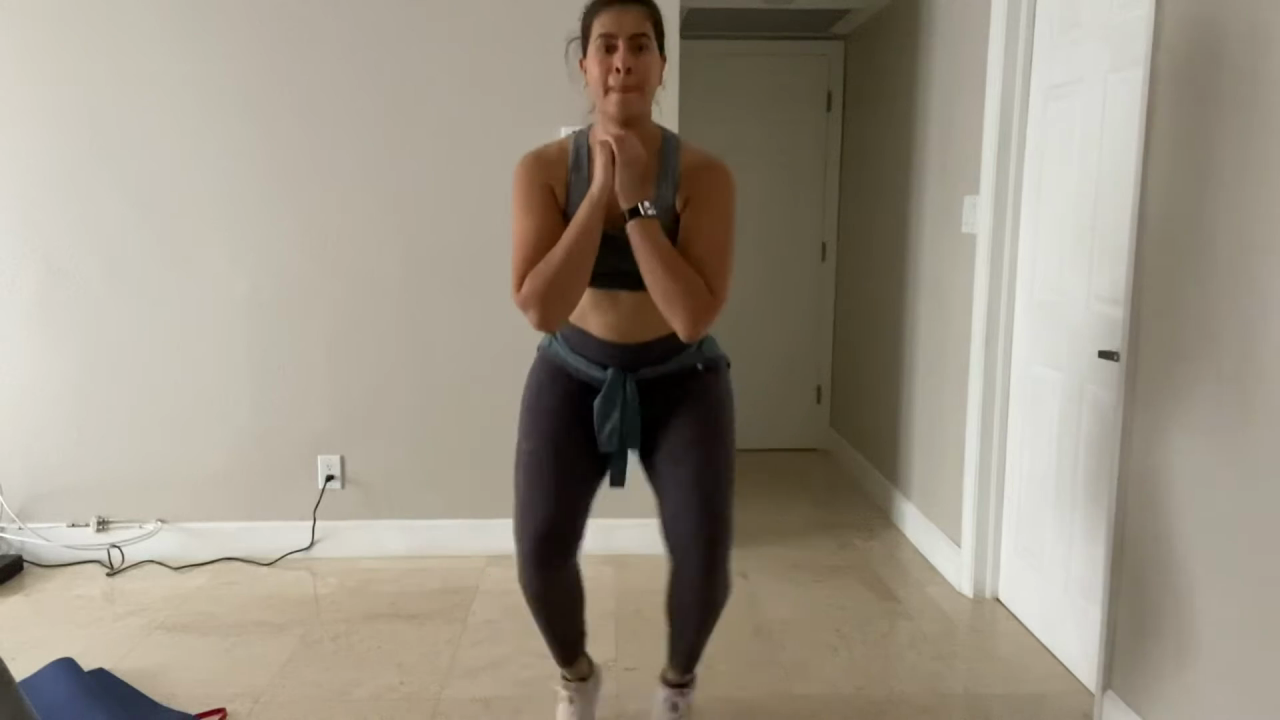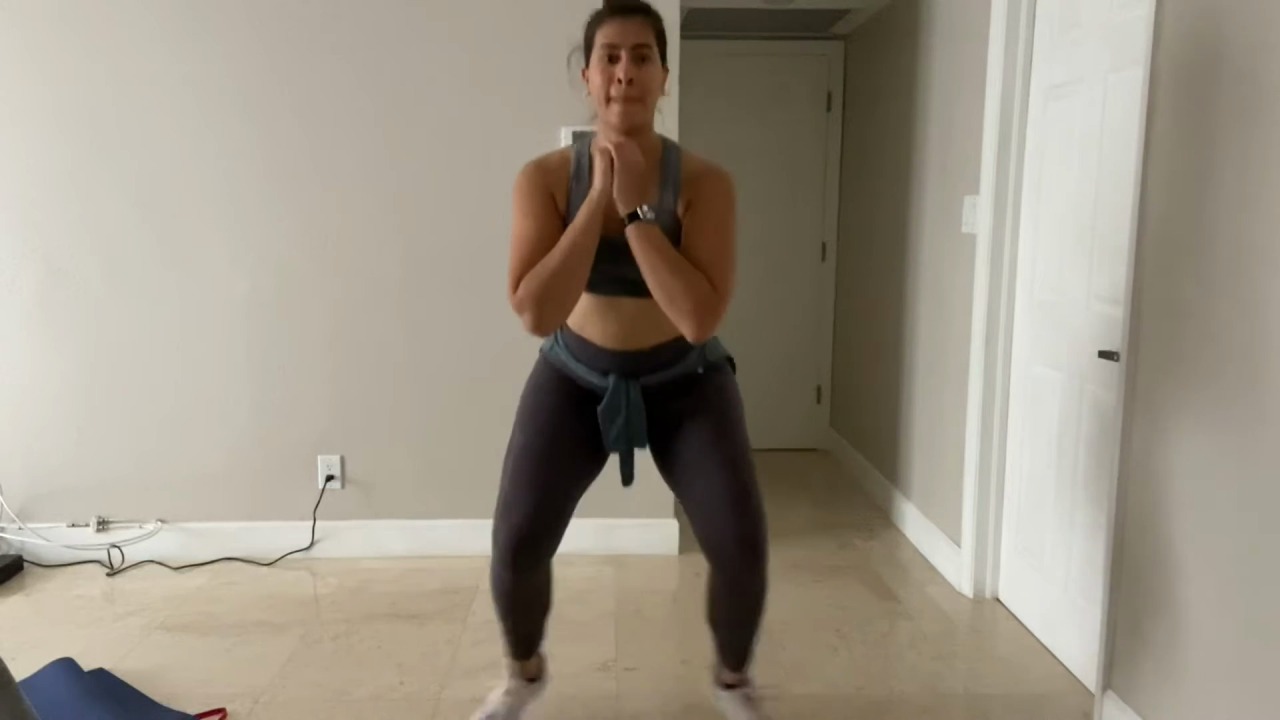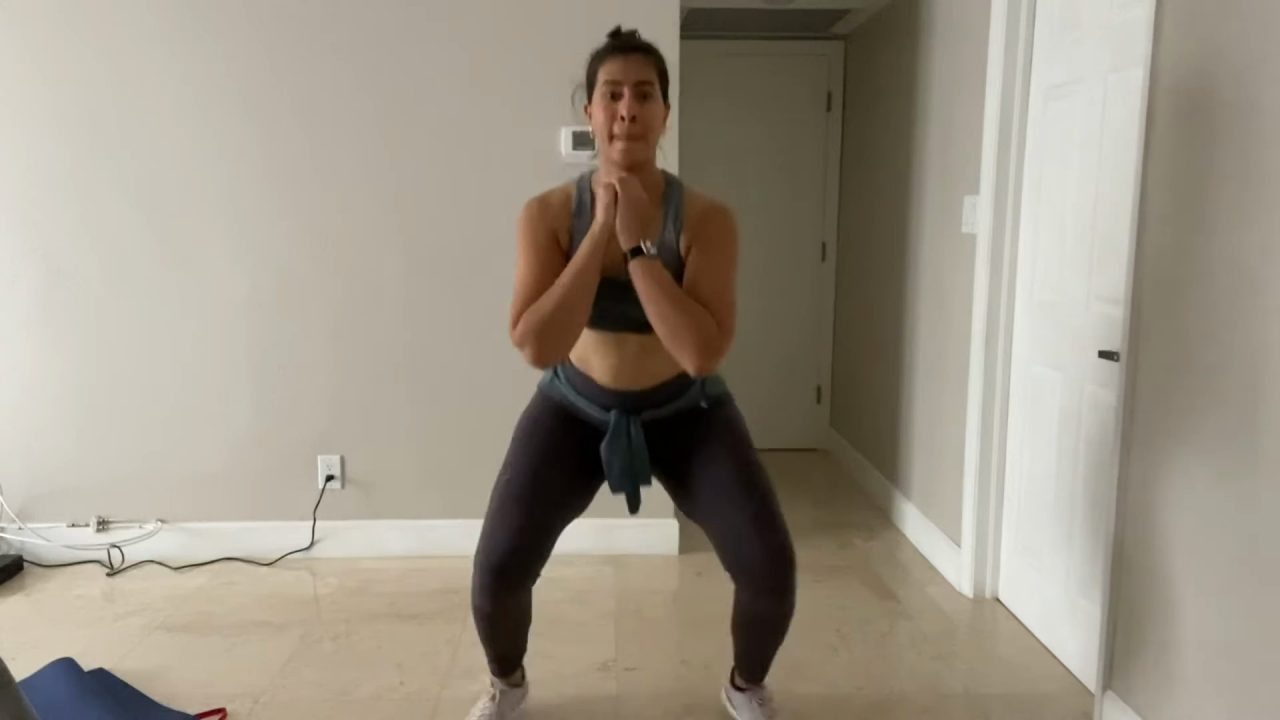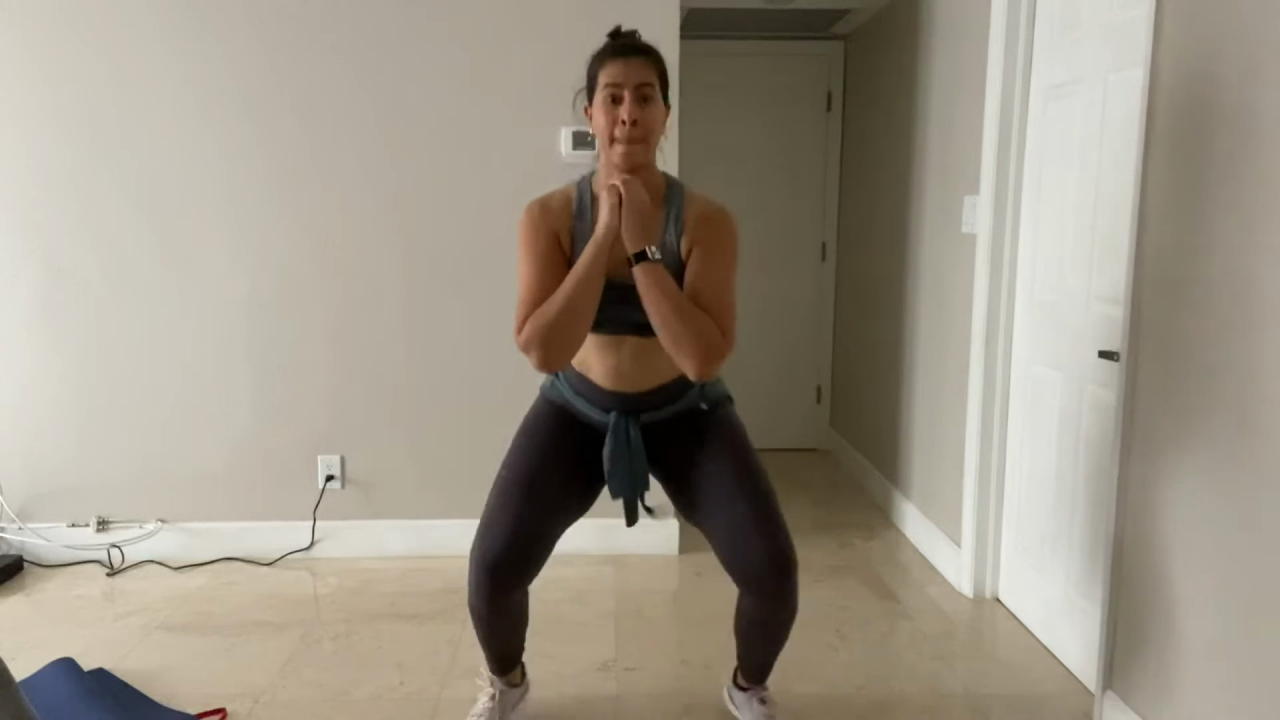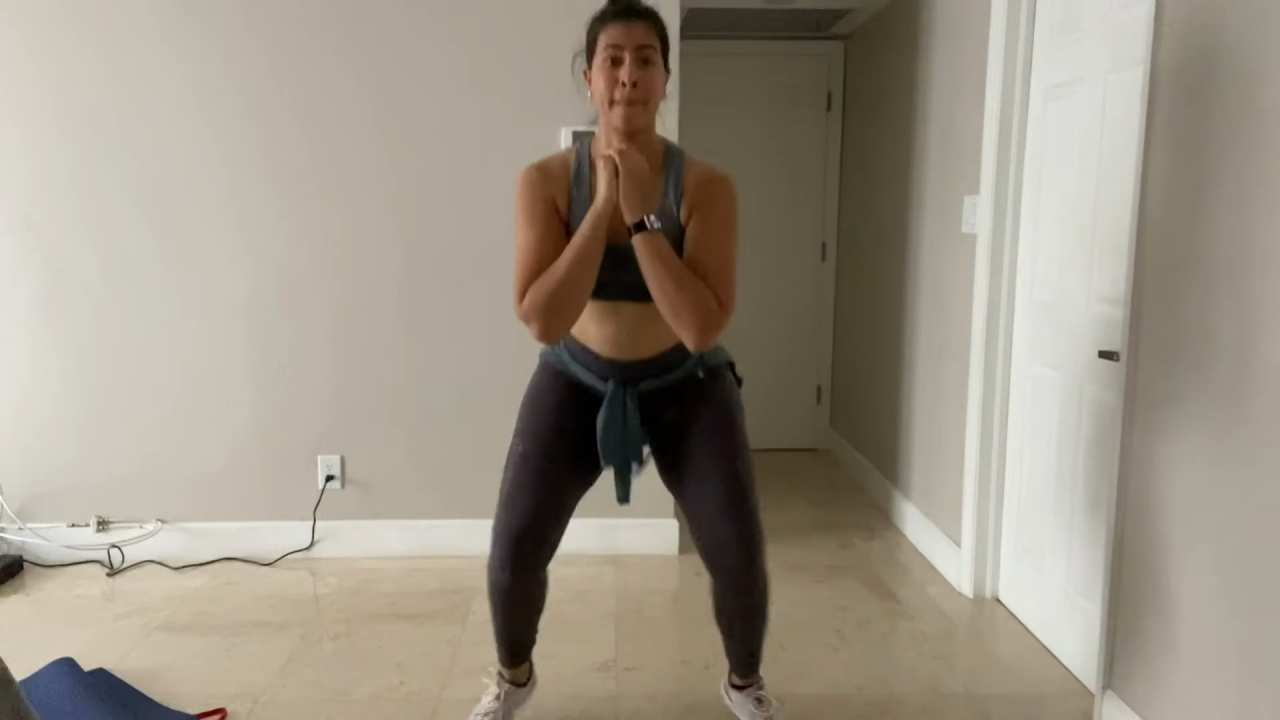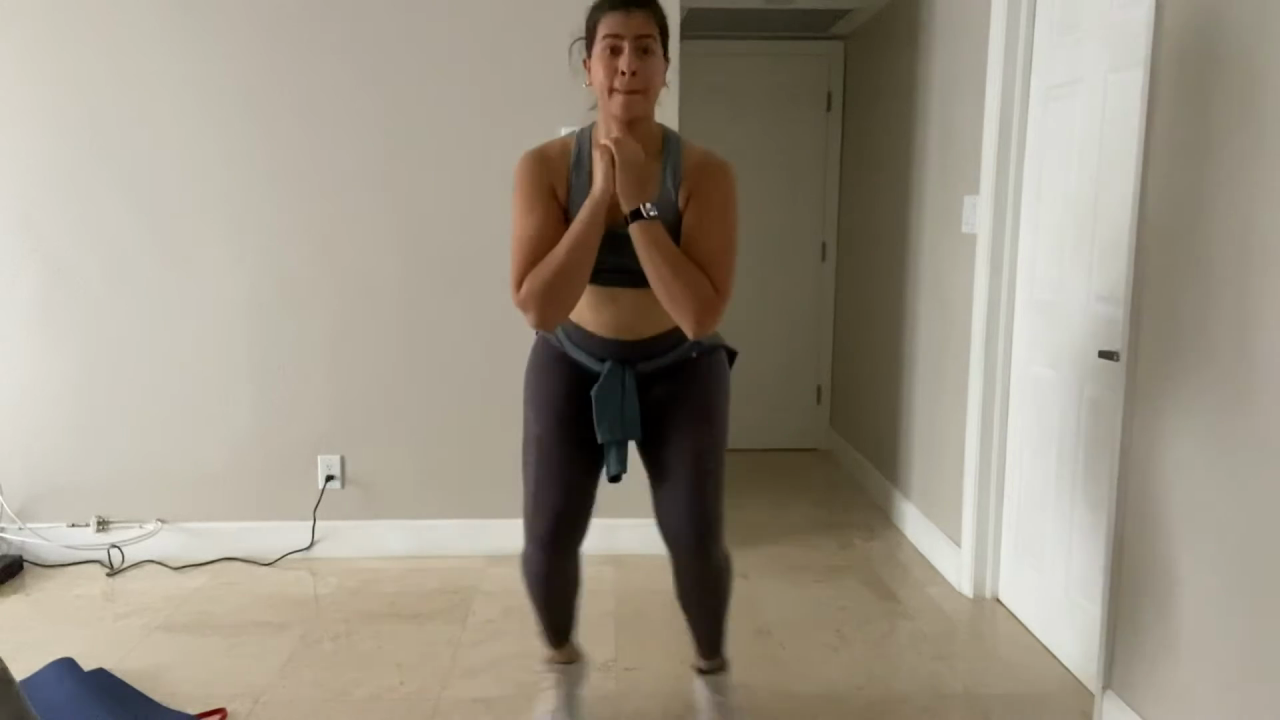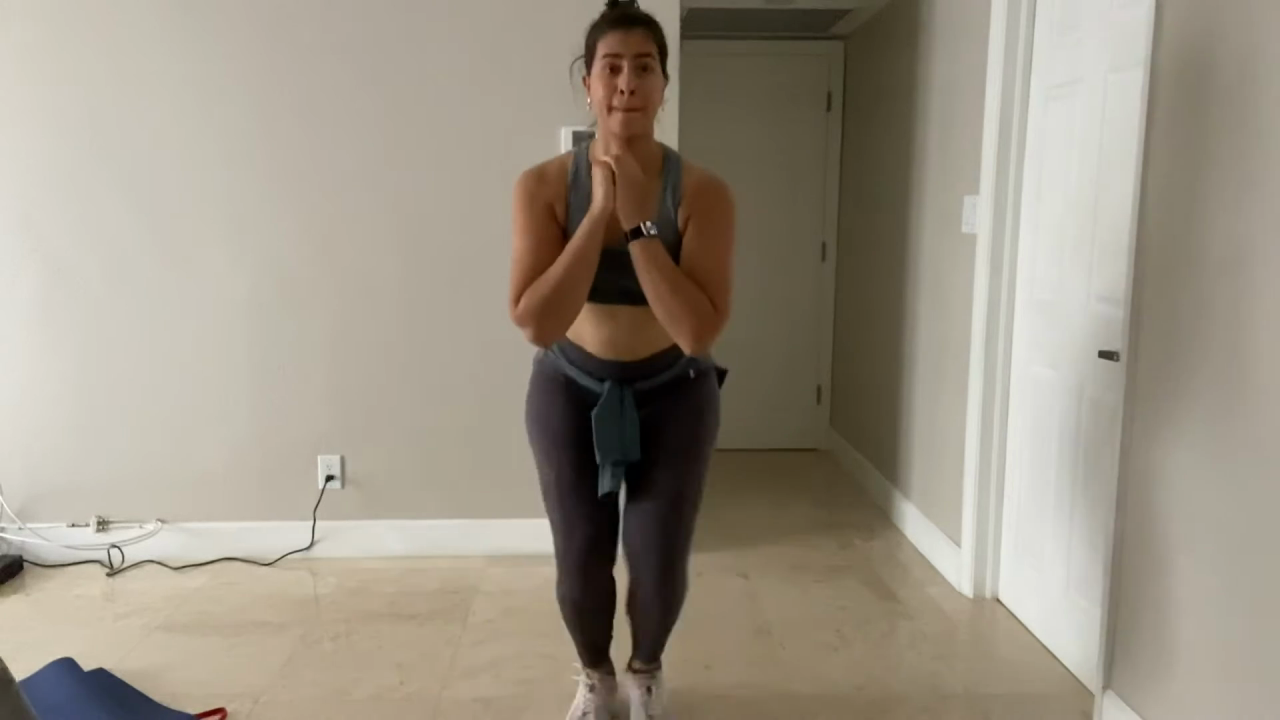
dt=0.1s
person 1, frame 1
left shoulder: (704, 174)
right shoulder: (543, 169)
left elbow: (695, 317)
right elbow: (539, 311)
left wrist: (636, 205)
right wrist: (598, 196)
left hip: (679, 377)
right hip: (574, 375)
left knee: (703, 551)
right knee: (540, 547)
person 1, frame 2
left shoulder: (705, 182)
right shoulder: (545, 177)
left elbow: (700, 319)
right elbow: (534, 314)
left wrist: (635, 210)
right wrist: (596, 201)
left hip: (683, 382)
right hip: (575, 380)
left knee: (741, 545)
right knee: (517, 544)
person 1, frame 3
left shoulder: (706, 217)
right shoulder: (547, 213)
left elbow: (702, 353)
right elbow: (535, 346)
left wrist: (638, 244)
right wrist: (599, 235)
left hip: (684, 413)
right hip: (576, 410)
left knee: (770, 566)
right knee: (499, 566)
person 1, frame 4
left shoulder: (706, 219)
right shoulder: (548, 215)
left elbow: (704, 357)
right elbow: (540, 350)
left wrist: (642, 246)
right wrist: (603, 237)
left hip: (685, 416)
right hip: (577, 412)
left knee: (771, 570)
right knee: (494, 565)
person 1, frame 5
left shoulder: (705, 186)
right shoulder: (546, 179)
left elbow: (704, 327)
right elbow: (540, 323)
left wrist: (640, 218)
right wrist: (602, 209)
left hip: (684, 384)
right hip: (576, 382)
left knee: (739, 552)
right knee: (513, 548)
person 1, frame 6
left shoulder: (704, 173)
right shoulder: (544, 167)
left elbow: (702, 316)
right elbow: (536, 309)
left wrist: (638, 208)
right wrist: (600, 197)
left hip: (675, 370)
right hip: (573, 366)
left knee: (693, 537)
right knee: (551, 537)
right ankle: (561, 660)
person 1, frame 7
left shoulder: (702, 192)
right shoulder: (543, 186)
left elbow: (699, 332)
right elbow: (535, 325)
left wrist: (638, 223)
right wrist: (599, 215)
left hip: (672, 388)
right hip: (572, 385)
left knee: (659, 556)
right knee: (583, 553)
